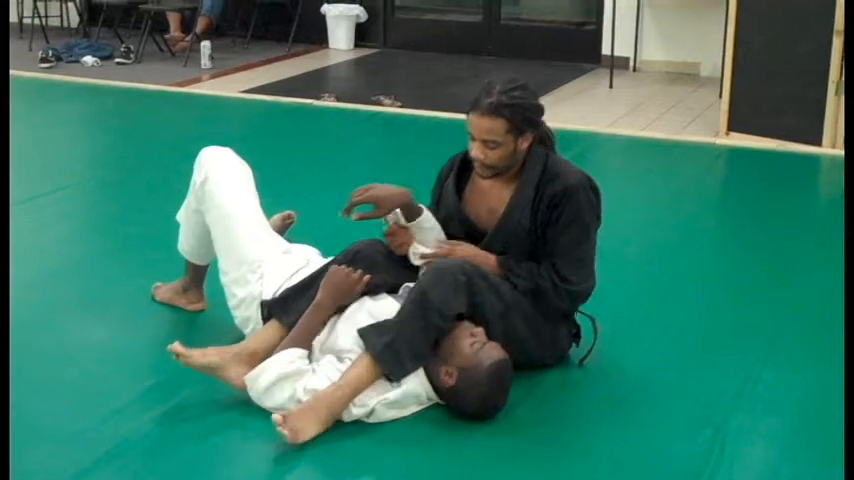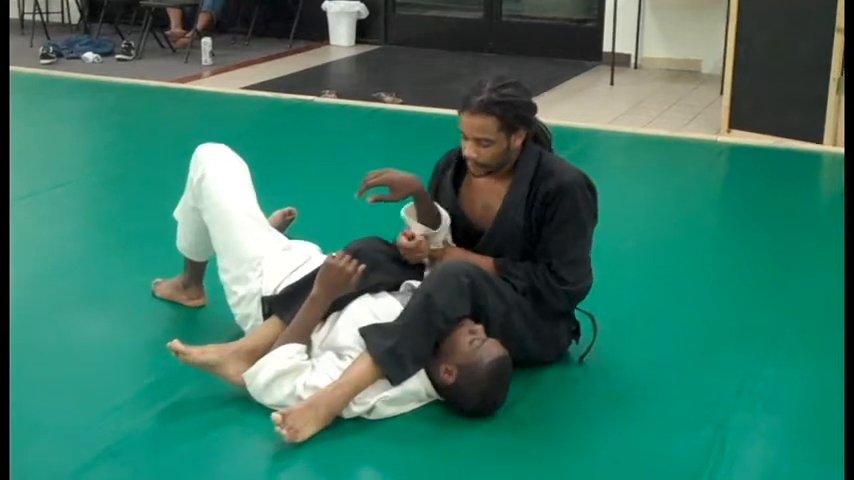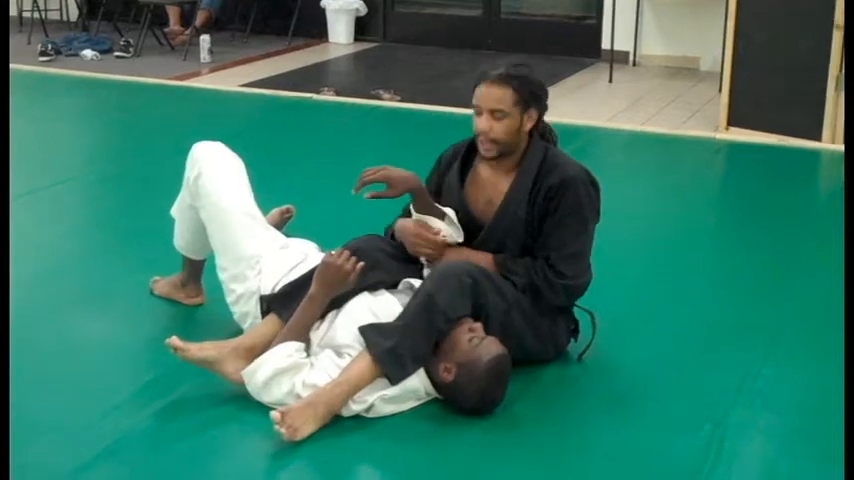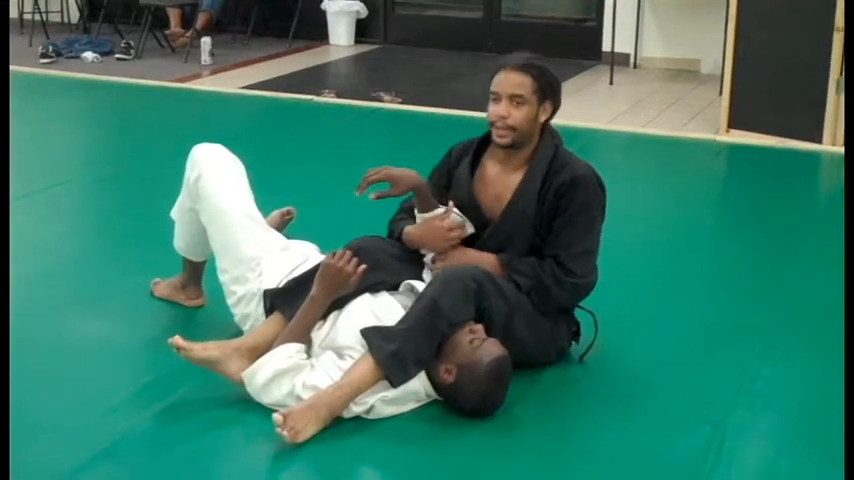
dt=0.3s
person 1, frame 1
left shoulder: (567, 190)
right shoulder: (460, 168)
left elbow: (569, 287)
right elbow: (439, 245)
left wrist: (483, 261)
right wrist: (407, 225)
left hip: (534, 326)
right hip: (458, 306)
left knee: (451, 275)
right knee: (369, 255)
left ankle: (335, 399)
person 1, frame 2
left shoulder: (564, 188)
right shoulder: (455, 164)
left elbow: (566, 286)
right elbow: (437, 238)
left wrist: (478, 263)
right wrist: (417, 245)
left hip: (531, 325)
right hip: (454, 292)
left knee: (458, 280)
right knee: (370, 253)
left ankle: (335, 398)
person 1, frame 3
left shoulder: (566, 182)
right shoulder: (459, 158)
left elbow: (564, 282)
right elbow: (413, 222)
left wrist: (476, 260)
right wrist: (406, 231)
left hip: (533, 322)
right hip: (456, 291)
left knee: (457, 277)
right knee: (368, 251)
left ankle: (333, 396)
person 1, frame 4
left shoulder: (574, 181)
right shoulder: (465, 156)
left elbow: (572, 281)
right elbow: (405, 220)
left wrist: (484, 262)
right wrist: (416, 234)
left hip: (533, 322)
right hip: (456, 292)
left knee: (462, 282)
left ankle: (336, 398)
person 2, frame 1
left shoulder: (382, 384)
left elbow: (274, 389)
left wrist: (325, 302)
left hip: (270, 288)
right hip: (308, 269)
left knee: (215, 160)
person 2, frame 2
left shoulder: (381, 381)
left elbow: (271, 383)
left wrist: (321, 296)
left hip: (271, 288)
right hip: (309, 263)
left knee: (212, 158)
person 2, frame 3
left shoulder: (381, 379)
left elbow: (271, 383)
right elbow: (445, 245)
left wrist: (320, 294)
left hip: (269, 283)
right hip: (306, 260)
left knee: (208, 154)
person 2, frame 4
left shoulder: (383, 378)
left elbow: (270, 383)
left wrist: (321, 295)
left hip: (268, 286)
right hip: (306, 262)
left knee: (207, 158)
